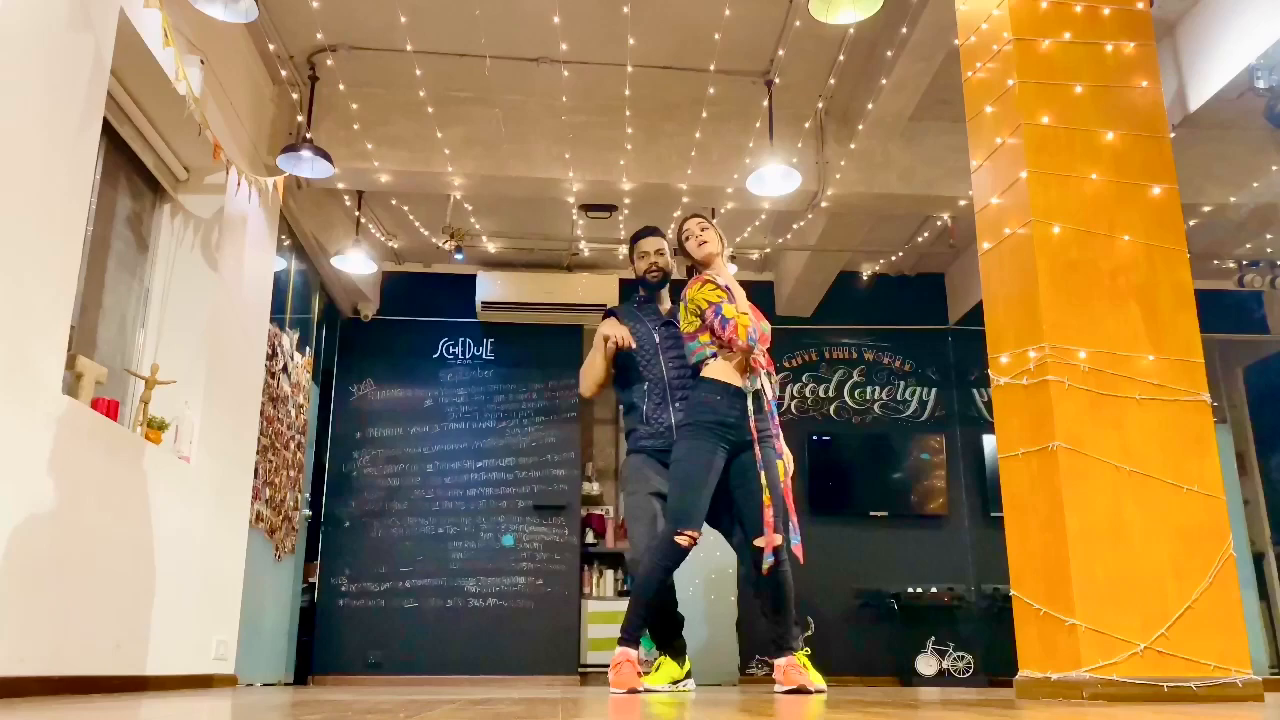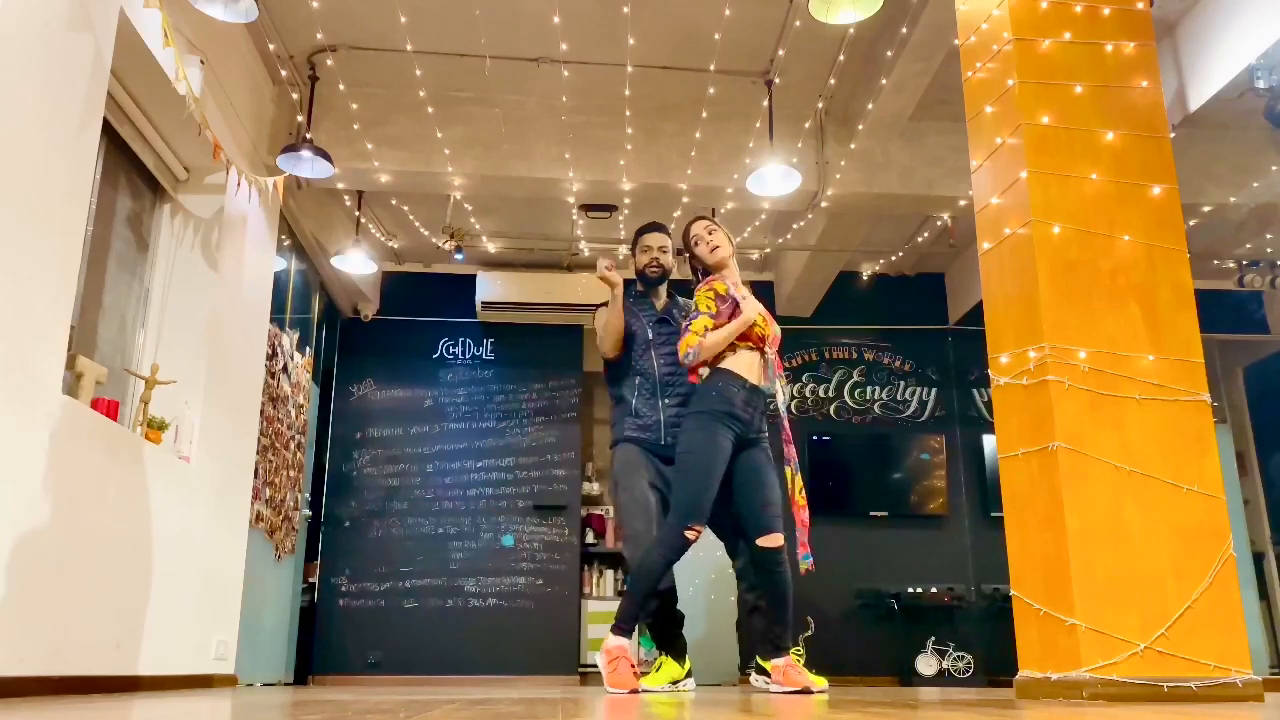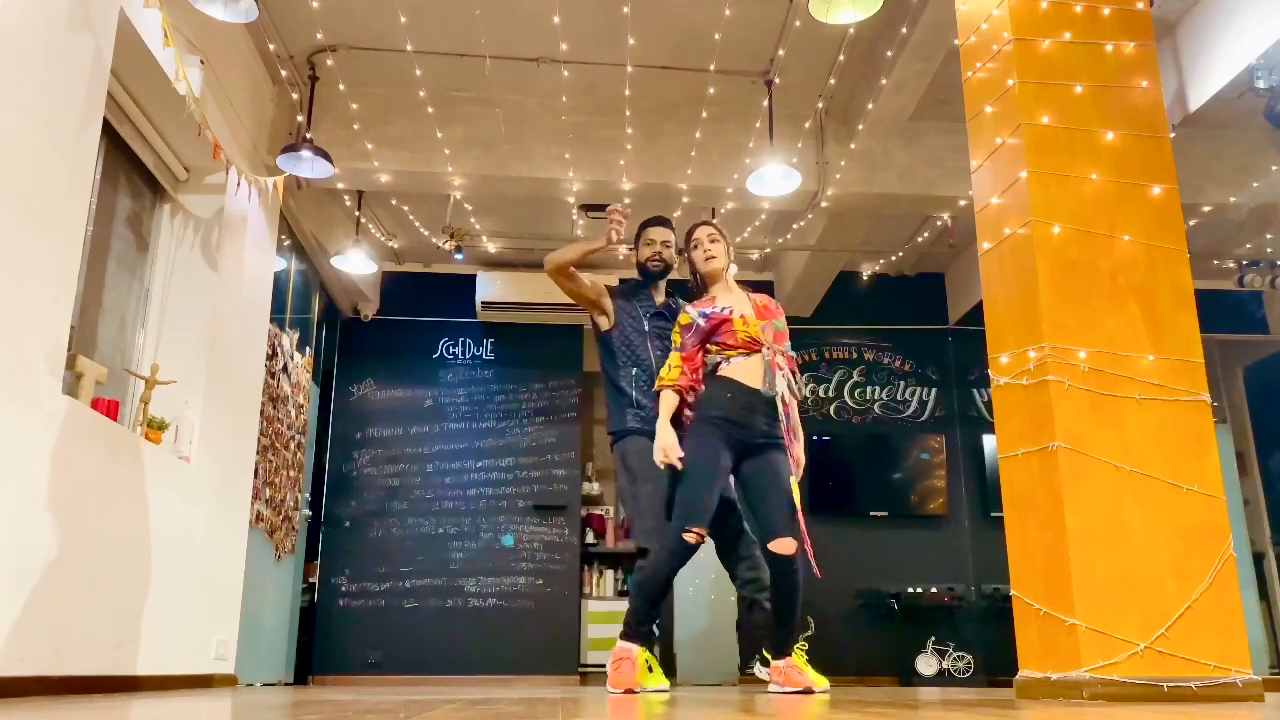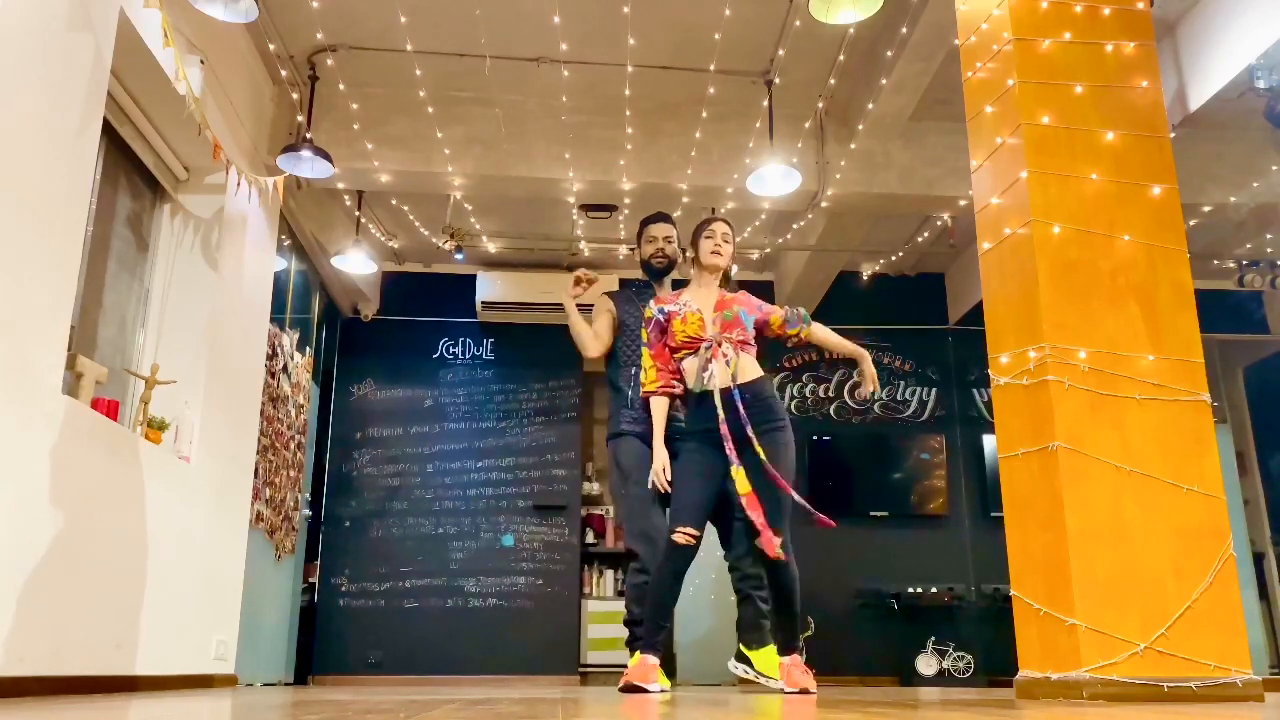
dt=0.4s
person 1, frame 1
left shoulder: (738, 297)
right shoulder: (704, 287)
right elbow: (742, 341)
left wrist: (779, 438)
right wrist: (741, 300)
left hip: (751, 423)
right hip: (710, 416)
left knee: (770, 540)
right knee: (679, 536)
left ankle: (787, 661)
right ankle: (626, 651)
person 1, frame 2
left shoulder: (747, 298)
right shoulder: (717, 289)
right elbow: (693, 352)
left wrist: (775, 439)
right wrist: (742, 321)
left hip: (752, 425)
right hip: (717, 411)
left knee: (772, 541)
right knee: (683, 529)
left ankle: (781, 662)
right ankle: (618, 641)
person 1, frame 3
left shoulder: (767, 305)
right shoulder: (697, 314)
left elbow: (786, 368)
right elbow: (675, 379)
left wrist: (797, 435)
right wrist: (665, 429)
left hip: (768, 432)
right hip: (718, 421)
left knee: (786, 546)
right knee: (686, 535)
left ankle: (784, 662)
right ankle: (628, 647)
person 1, frame 4
left shoulder: (744, 305)
right shoulder: (663, 307)
left elbow: (802, 325)
right elbow: (657, 380)
left wrist: (859, 354)
right wrist: (659, 444)
left hip: (760, 414)
right hip: (703, 426)
left knee: (773, 539)
right knee: (682, 536)
left ankle: (791, 658)
right ankle: (647, 658)
person 2, frame 1
right shoulder: (617, 323)
right elbow: (588, 387)
right wrist: (609, 345)
right hip: (647, 453)
right knee: (647, 557)
right ankle: (672, 659)
person 2, frame 2
left shoulder: (693, 313)
right shoulder: (619, 312)
right elbow: (609, 348)
right wrist: (613, 290)
right hip: (638, 446)
left knee: (746, 539)
right knee: (645, 551)
right ankle: (672, 658)
person 2, frame 3
left shoulder: (687, 314)
right shoulder: (609, 302)
right elbow: (554, 266)
right wrist: (603, 239)
right hip: (638, 436)
left knee: (737, 538)
right knee: (657, 544)
left ankle: (769, 647)
right ankle: (643, 653)
person 2, frame 4
right shoulder: (615, 304)
right elbow: (592, 350)
right wrist: (572, 300)
right hip: (635, 437)
left knee: (743, 528)
right knee: (648, 547)
left ankle: (755, 645)
right ankle: (644, 656)
